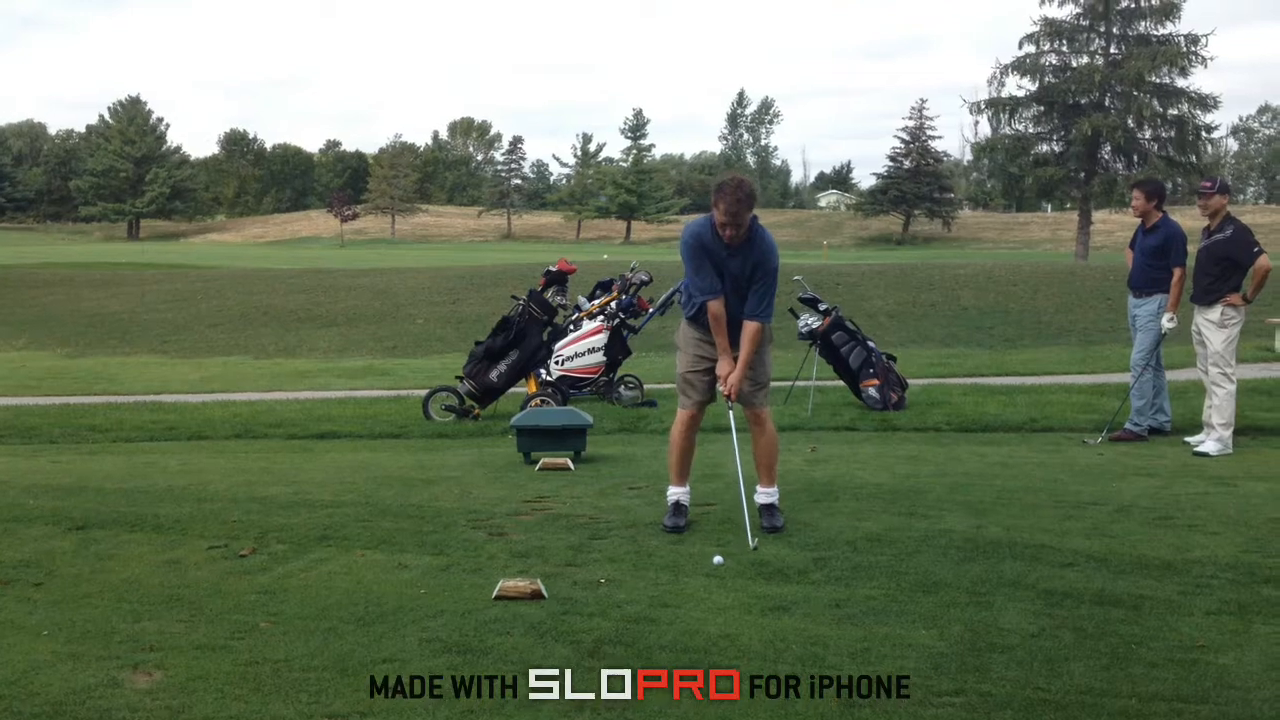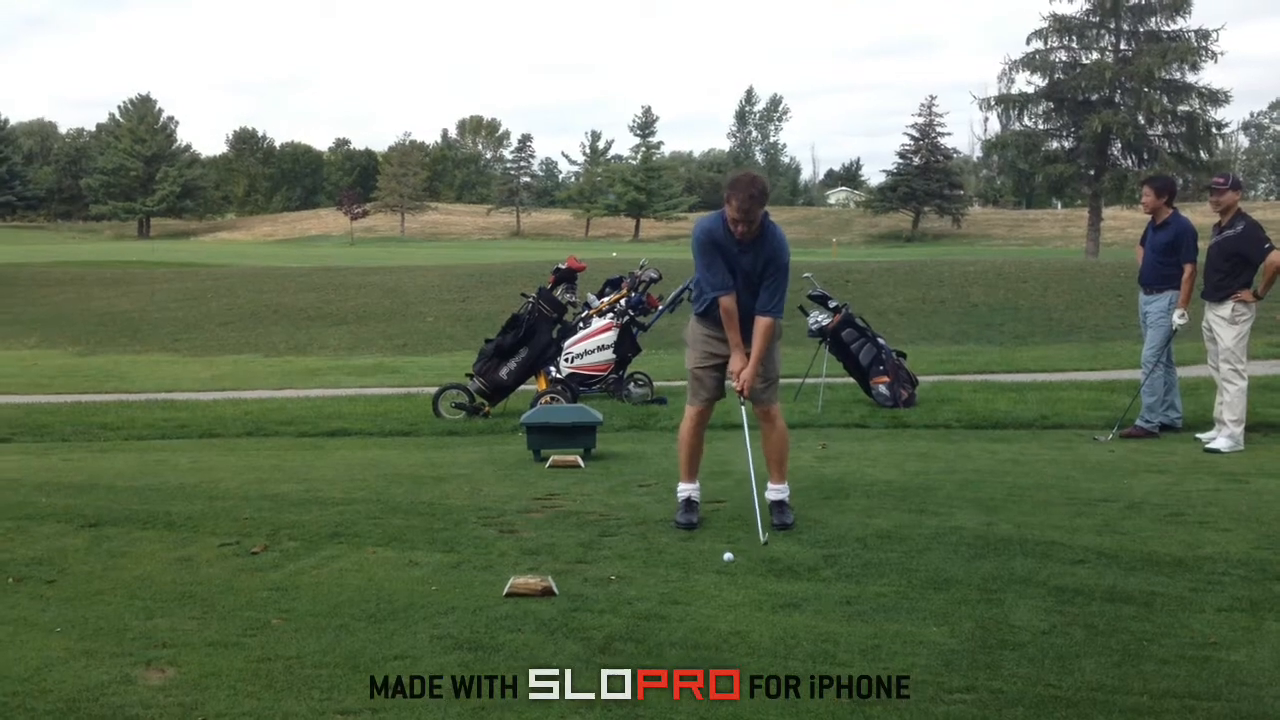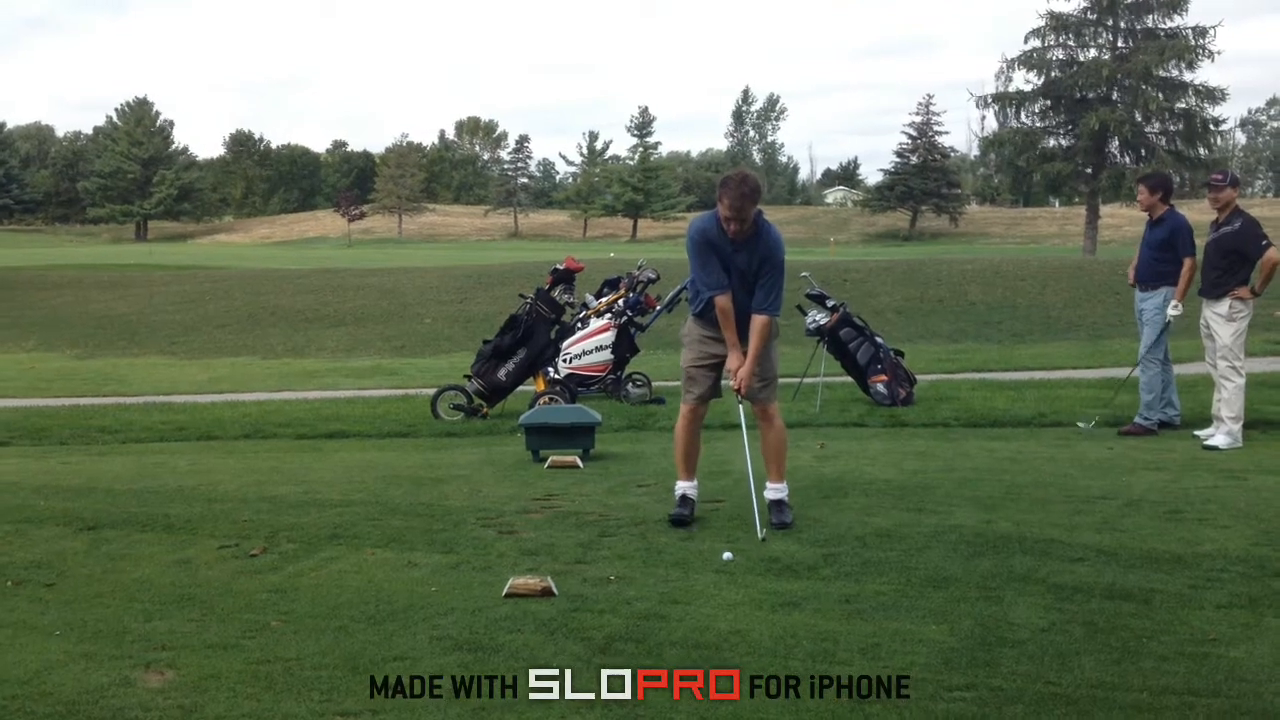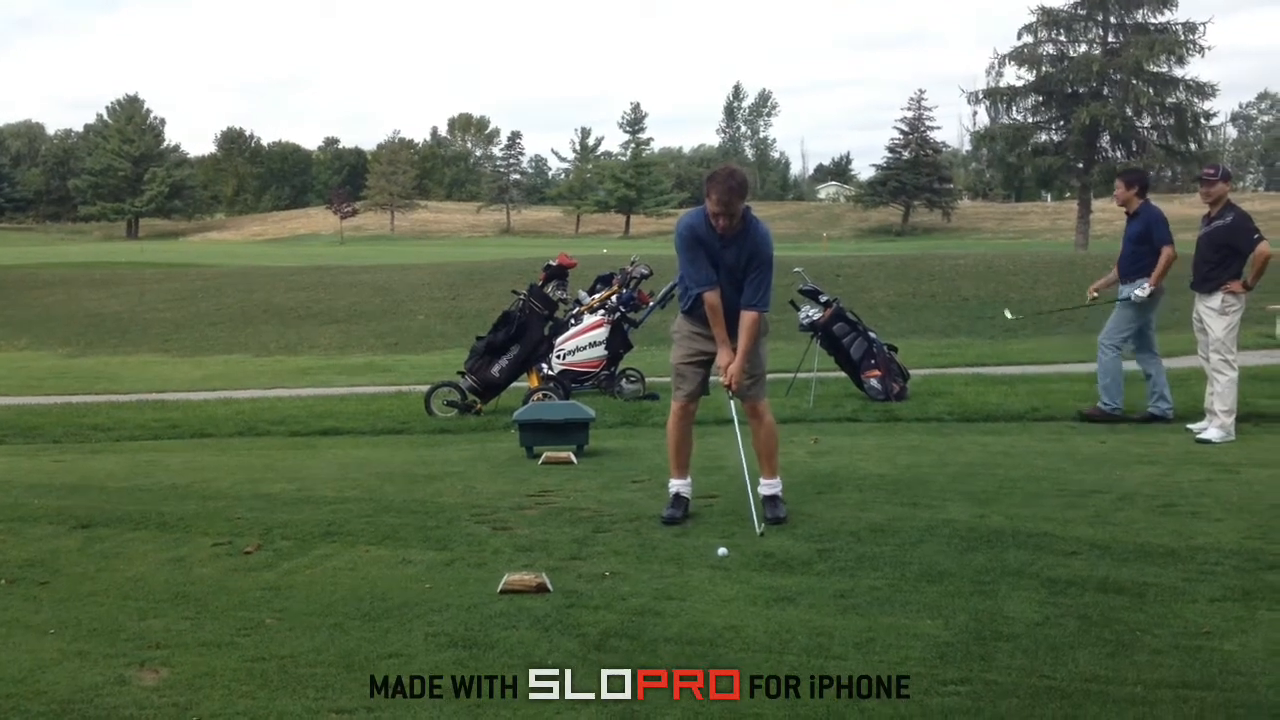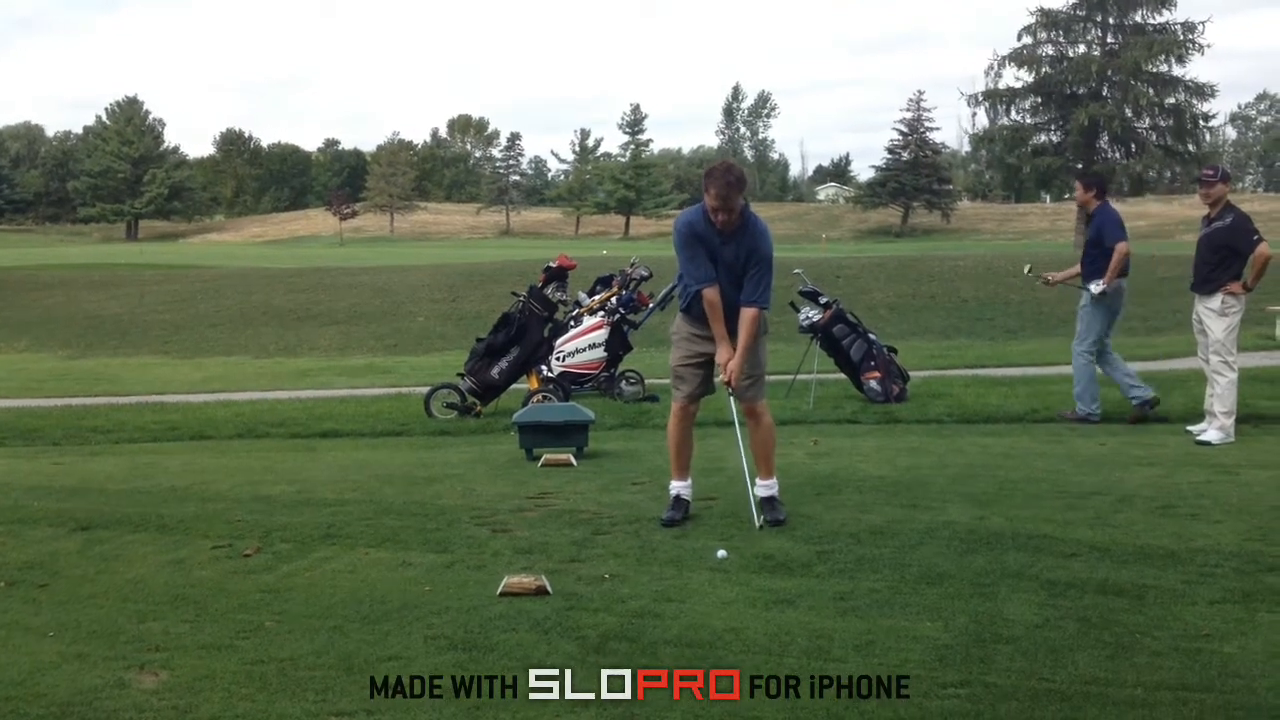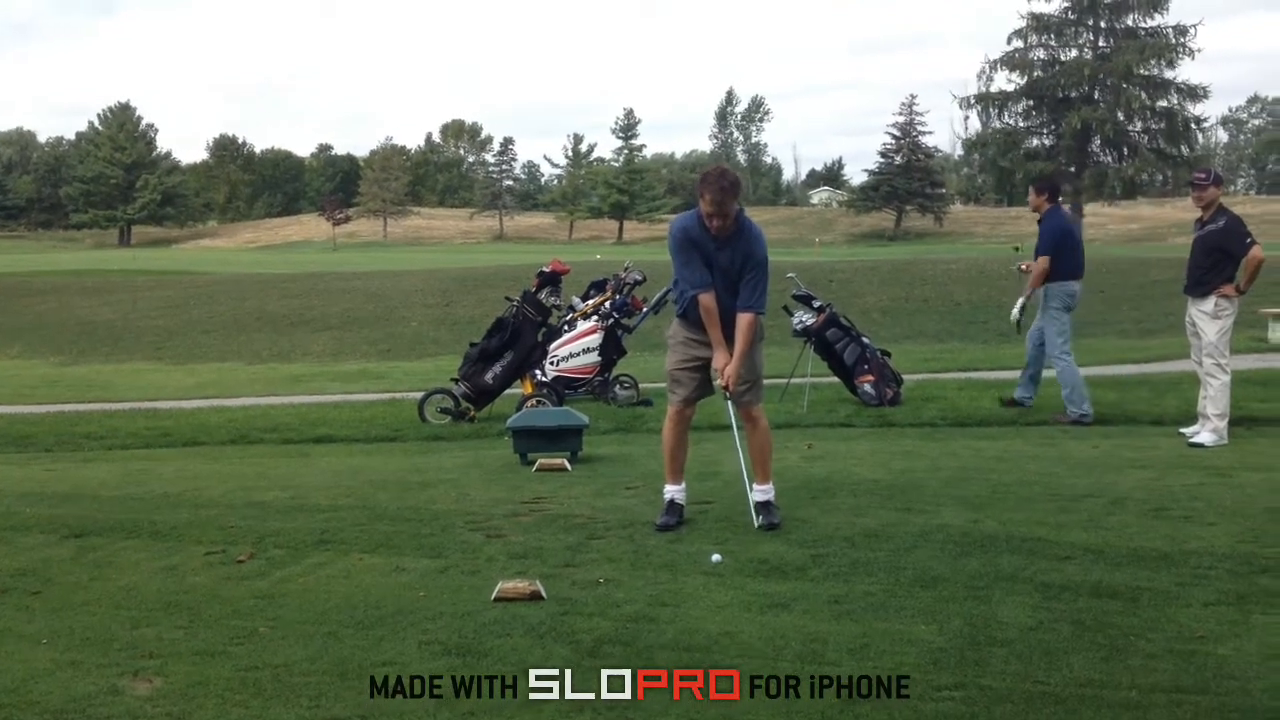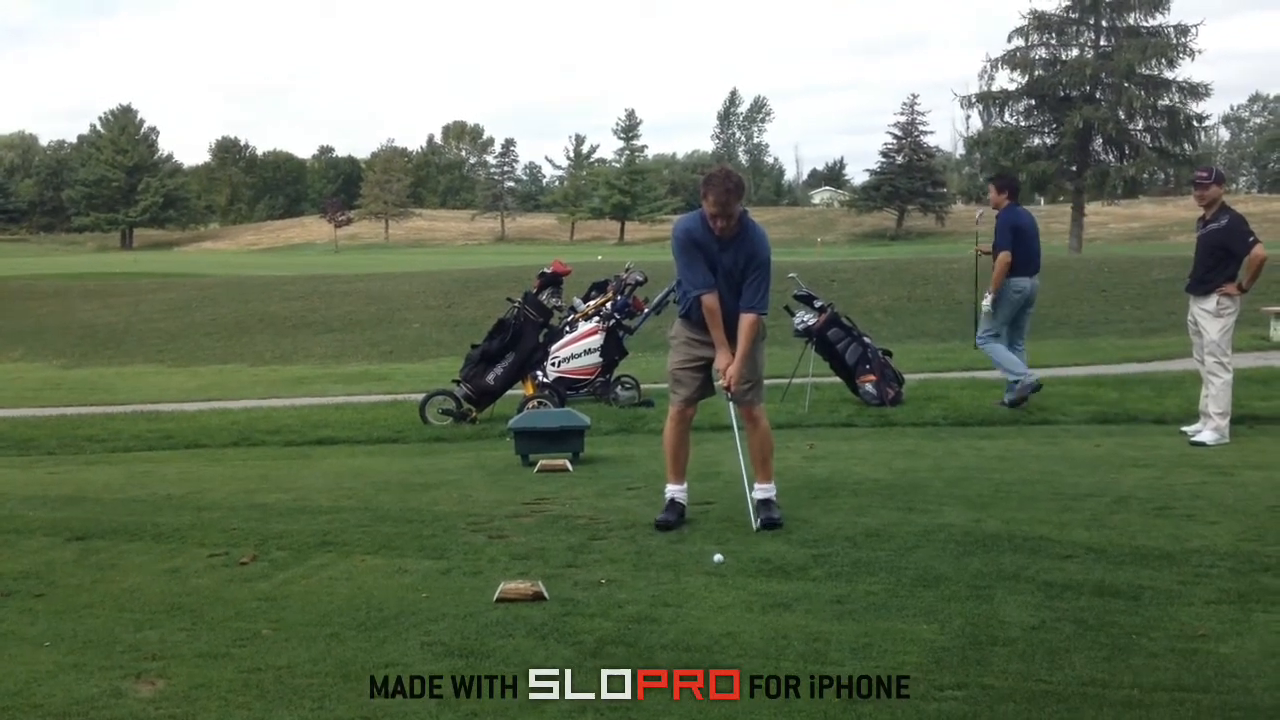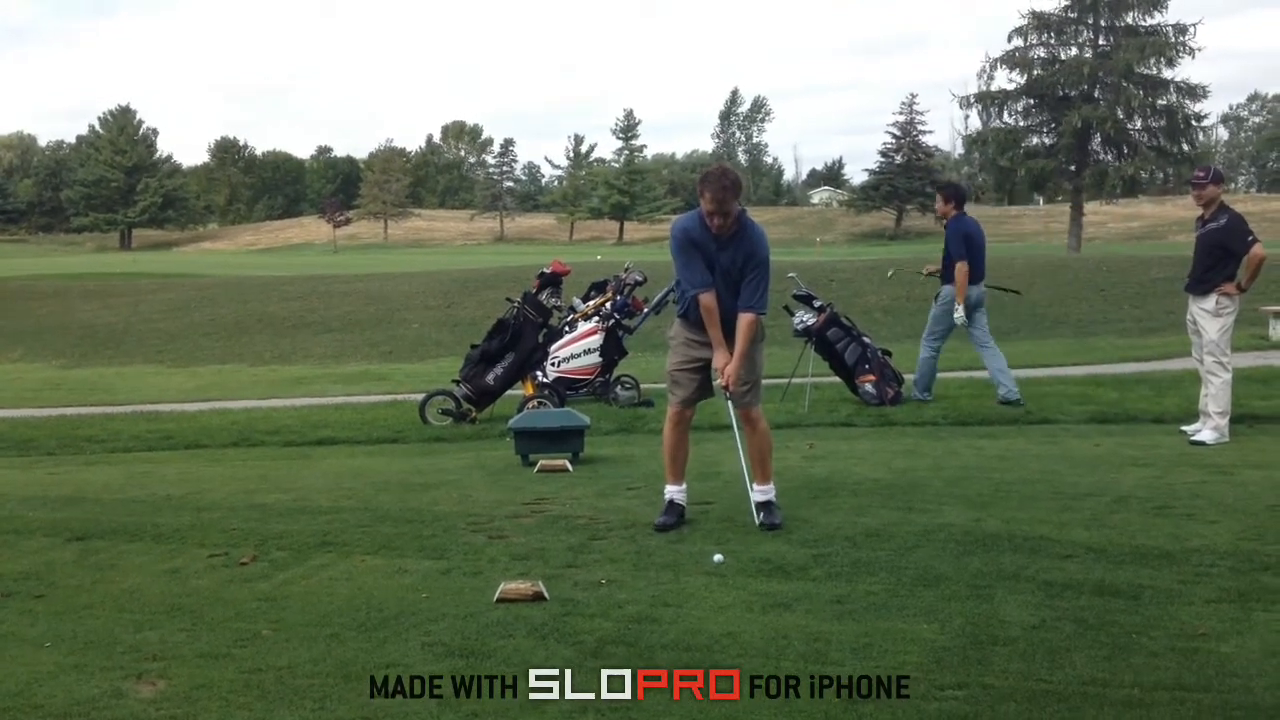
dt=0.4s
person 1, frame 1
left shoulder: (765, 247)
right shoulder: (695, 235)
left elbow: (756, 317)
right elbow: (711, 301)
left wrist: (740, 369)
right wrist: (723, 356)
left hip: (748, 333)
right hip: (700, 330)
left knee: (759, 413)
right knee: (688, 414)
left ankle: (767, 497)
right ankle: (677, 497)
person 1, frame 2
left shoulder: (776, 243)
right shoulder: (706, 231)
left elbow: (767, 312)
right elbow: (723, 296)
left wrist: (752, 365)
right wrist: (735, 351)
left hip: (758, 329)
right hip: (710, 326)
left knee: (769, 410)
right knee: (697, 410)
left ankle: (778, 494)
right ankle: (688, 494)
person 1, frame 3
left shoulder: (771, 241)
right shoulder: (700, 231)
left elbow: (764, 310)
right elbow: (719, 295)
left wrist: (749, 363)
right wrist: (732, 350)
left hip: (755, 327)
right hip: (707, 326)
left knee: (767, 409)
right knee: (691, 408)
left ankle: (777, 493)
right ankle: (686, 492)
person 1, frame 4
left shoulder: (759, 237)
right shoulder: (688, 227)
left elbow: (753, 306)
right elbow: (708, 292)
left wrist: (739, 359)
right wrist: (721, 347)
left hip: (744, 324)
right hip: (695, 323)
left knee: (757, 406)
right knee: (682, 406)
left ankle: (771, 489)
right ankle: (679, 489)
person 1, frame 5
left shoulder: (758, 234)
right shoulder: (687, 225)
left elbow: (753, 303)
right elbow: (707, 289)
left wrist: (738, 355)
right wrist: (720, 344)
left hip: (744, 325)
right hip: (695, 325)
left knee: (755, 407)
right knee: (682, 407)
left ankle: (767, 490)
right ankle: (680, 492)
person 1, frame 6
left shoulder: (753, 239)
right shoulder: (682, 229)
left elbow: (749, 308)
right elbow: (702, 294)
left wrist: (736, 360)
right wrist: (717, 349)
left hip: (740, 329)
right hip: (691, 329)
left knee: (752, 411)
right knee: (678, 410)
left ankle: (763, 495)
right ankle: (674, 497)
person 1, frame 7
left shoulder: (756, 240)
right shoulder: (685, 231)
left elbow: (752, 309)
right elbow: (705, 295)
left wrist: (738, 361)
right wrist: (720, 350)
left hip: (742, 329)
right hip: (694, 329)
left knee: (753, 410)
right knee: (680, 410)
left ankle: (765, 494)
right ankle: (675, 497)
person 1, frame 8
left shoulder: (755, 239)
right shoulder: (683, 230)
left elbow: (750, 308)
right elbow: (703, 293)
left wrist: (736, 360)
right wrist: (718, 350)
left hip: (741, 330)
right hip: (692, 329)
left knee: (751, 412)
right knee: (678, 412)
left ankle: (764, 495)
right ankle: (675, 497)
person 2, frame 1
left shoulder: (1235, 231)
right shoulder: (1207, 231)
left elbow: (1264, 265)
left wrist: (1247, 297)
right wrist: (1199, 308)
left hip: (1222, 313)
right hip: (1201, 312)
left knee: (1221, 375)
right knee: (1208, 375)
left ankle: (1221, 439)
right ankle: (1210, 431)
person 2, frame 2
left shoulder: (1246, 227)
right shoulder: (1218, 228)
left hip: (1233, 310)
right hip: (1212, 308)
left knee: (1232, 372)
right knee: (1219, 372)
left ankle: (1233, 435)
right ankle: (1221, 427)
person 2, frame 3
left shoulder: (1244, 224)
right shoulder: (1215, 225)
left wrist: (1255, 291)
left hip: (1230, 306)
right hip: (1209, 305)
left knee: (1230, 369)
right knee: (1217, 369)
left ankle: (1231, 432)
right ankle: (1219, 425)
person 2, frame 4
left shoulder: (1235, 218)
right shoulder: (1207, 219)
left elbow: (1264, 251)
left wrist: (1247, 284)
left hip: (1223, 300)
right hip: (1202, 299)
left knee: (1222, 362)
right knee: (1209, 362)
left ankle: (1223, 425)
right ankle: (1212, 418)
person 2, frame 5
left shoulder: (1235, 219)
right shoulder: (1207, 220)
left elbow: (1263, 252)
left wrist: (1247, 286)
left hip: (1223, 301)
right hip: (1202, 300)
left knee: (1222, 363)
right knee: (1209, 363)
left ankle: (1223, 427)
right ankle: (1211, 420)
person 2, frame 6
left shoulder: (1228, 222)
right shoulder: (1200, 223)
left elbow: (1256, 255)
left wrist: (1240, 288)
right wrist: (1193, 291)
left hip: (1215, 304)
right hip: (1195, 302)
left knee: (1215, 365)
right knee: (1202, 366)
left ankle: (1216, 429)
right ankle: (1204, 422)
person 2, frame 7
left shoulder: (1230, 220)
right shoulder: (1202, 221)
left elbow: (1258, 254)
left wrist: (1243, 287)
right wrist: (1194, 280)
left hip: (1218, 302)
right hip: (1197, 301)
left knee: (1217, 364)
right knee: (1204, 364)
left ankle: (1218, 428)
right ankle: (1206, 421)
person 2, frame 8
left shoulder: (1229, 220)
right shoulder: (1201, 221)
left elbow: (1257, 253)
left wrist: (1241, 286)
right wrist: (1194, 279)
left hip: (1217, 302)
right hip: (1196, 300)
left knee: (1216, 364)
right knee: (1203, 364)
left ankle: (1217, 427)
right ankle: (1206, 420)
person 3, frame 1
left shoulder: (1172, 231)
right shoulder: (1142, 227)
left elbow: (1179, 274)
left wrist: (1171, 312)
left hip: (1154, 303)
right hip: (1135, 300)
left knee: (1140, 362)
right knee: (1151, 363)
left ankle: (1137, 426)
right ankle: (1159, 420)
person 3, frame 2
left shoulder: (1182, 227)
right shoulder: (1153, 224)
left elbow: (1190, 270)
left wrist: (1181, 309)
left hip: (1165, 299)
right hip: (1146, 297)
left knee: (1151, 359)
right knee: (1162, 360)
left ankle: (1149, 422)
right ankle: (1171, 417)
person 3, frame 3
left shoulder: (1177, 223)
right shoulder: (1152, 222)
left elbow: (1189, 264)
left wrist: (1177, 301)
right wrist: (1134, 268)
left hip: (1161, 296)
right hip: (1142, 294)
left knee: (1149, 356)
right knee: (1158, 357)
left ankle: (1147, 420)
right ankle: (1168, 414)
person 3, frame 4
left shoulder: (1152, 215)
right shoulder: (1134, 217)
left elbow: (1169, 253)
left wrist: (1150, 284)
right wrist: (1101, 284)
left hip: (1141, 290)
right hip: (1132, 289)
left knee: (1109, 342)
right knee: (1146, 350)
left ankle: (1110, 406)
right ankle: (1161, 408)
person 3, frame 5
left shoulder: (1106, 217)
right shoulder: (1097, 218)
left elbow: (1123, 249)
left wrist: (1106, 281)
right wrist: (1061, 276)
left hip: (1101, 292)
right hip: (1103, 291)
left knee: (1083, 349)
right knee: (1101, 351)
left ankle: (1087, 409)
right ankle: (1142, 396)
person 3, frame 6
left shoulder: (1051, 222)
right shoulder: (1060, 218)
left elbow: (1044, 265)
left wrist: (1023, 298)
right wrist: (1032, 266)
left hip: (1058, 289)
right hip: (1063, 286)
left knee: (1059, 352)
right knee: (1036, 341)
left ankle: (1080, 411)
right ankle: (1024, 395)
person 3, frame 7
left shoulder: (1005, 218)
right shoulder: (1026, 216)
left elbow: (1005, 259)
left wrist: (990, 293)
right wrist: (992, 250)
left hip: (1012, 284)
right hip: (1031, 283)
left knee: (986, 338)
right knee: (1016, 342)
left ankle: (1024, 379)
right ankle: (1015, 394)
person 3, frame 8
left shoulder: (955, 228)
right shoulder: (971, 225)
left elbow: (961, 268)
left wrist: (959, 305)
right wrist: (940, 269)
left hip: (954, 292)
right hip: (976, 289)
left knee: (931, 343)
right knee: (985, 343)
left ankle: (921, 392)
right ankle: (1010, 392)
